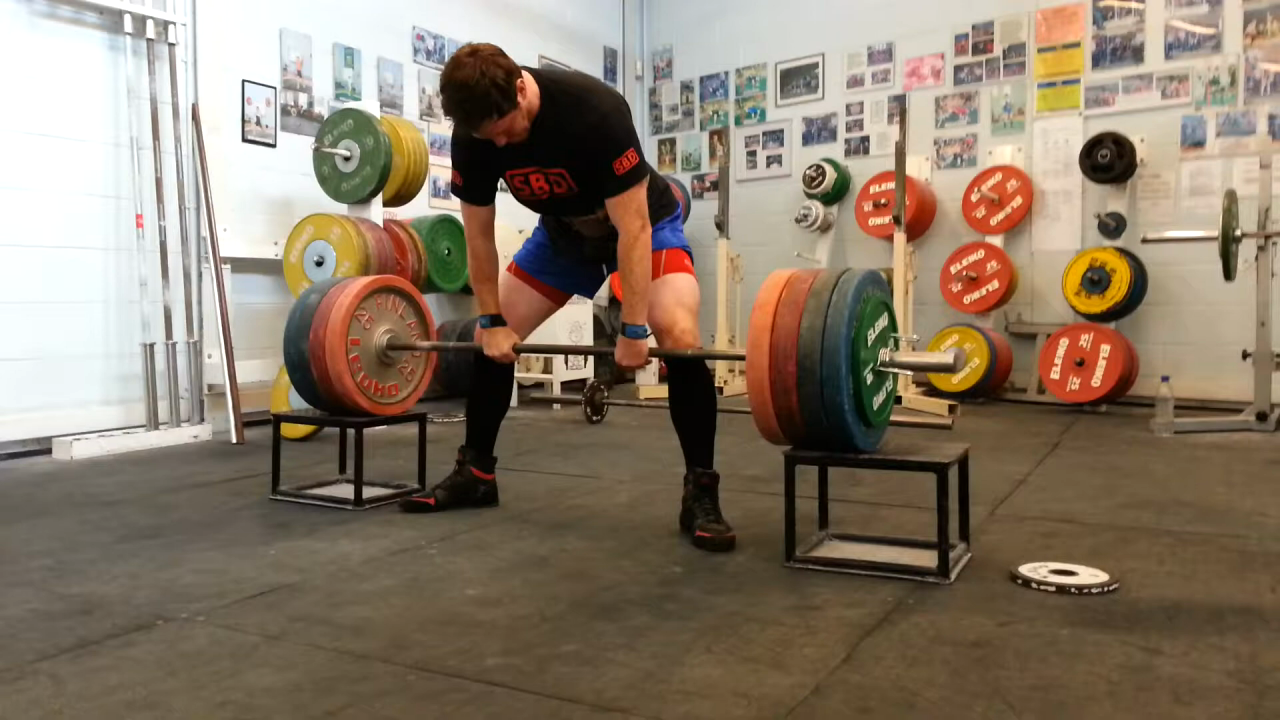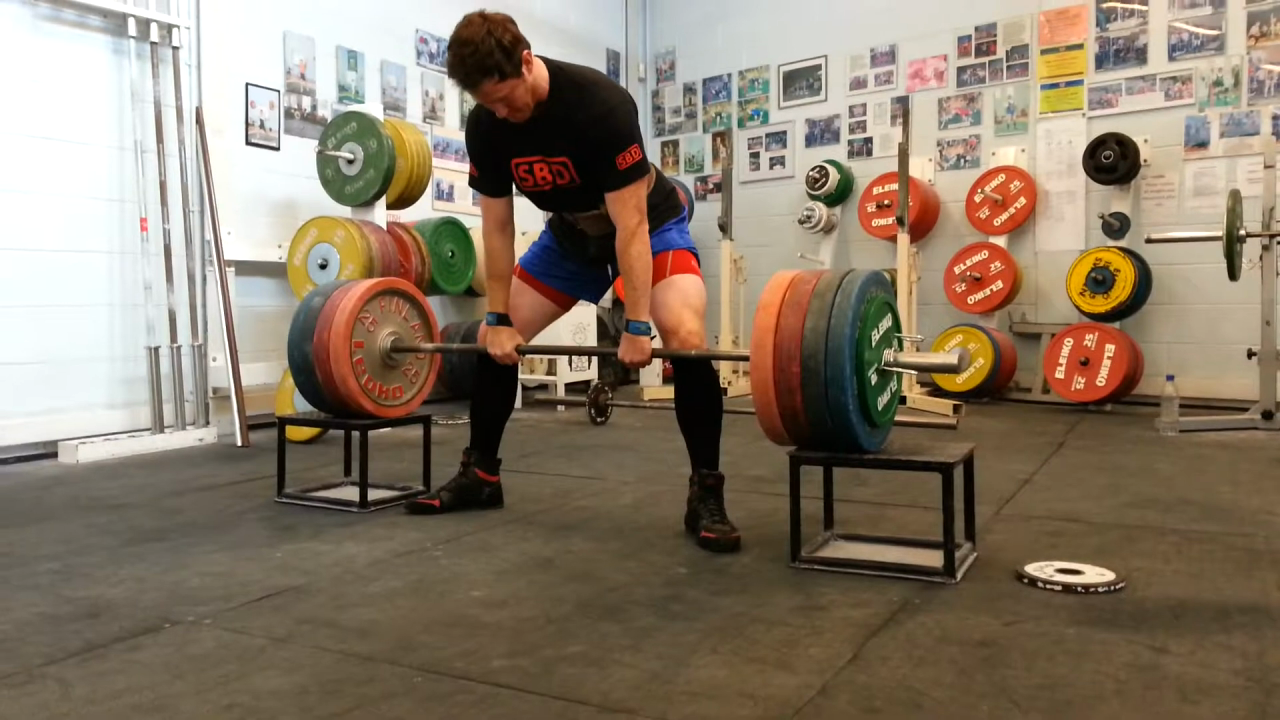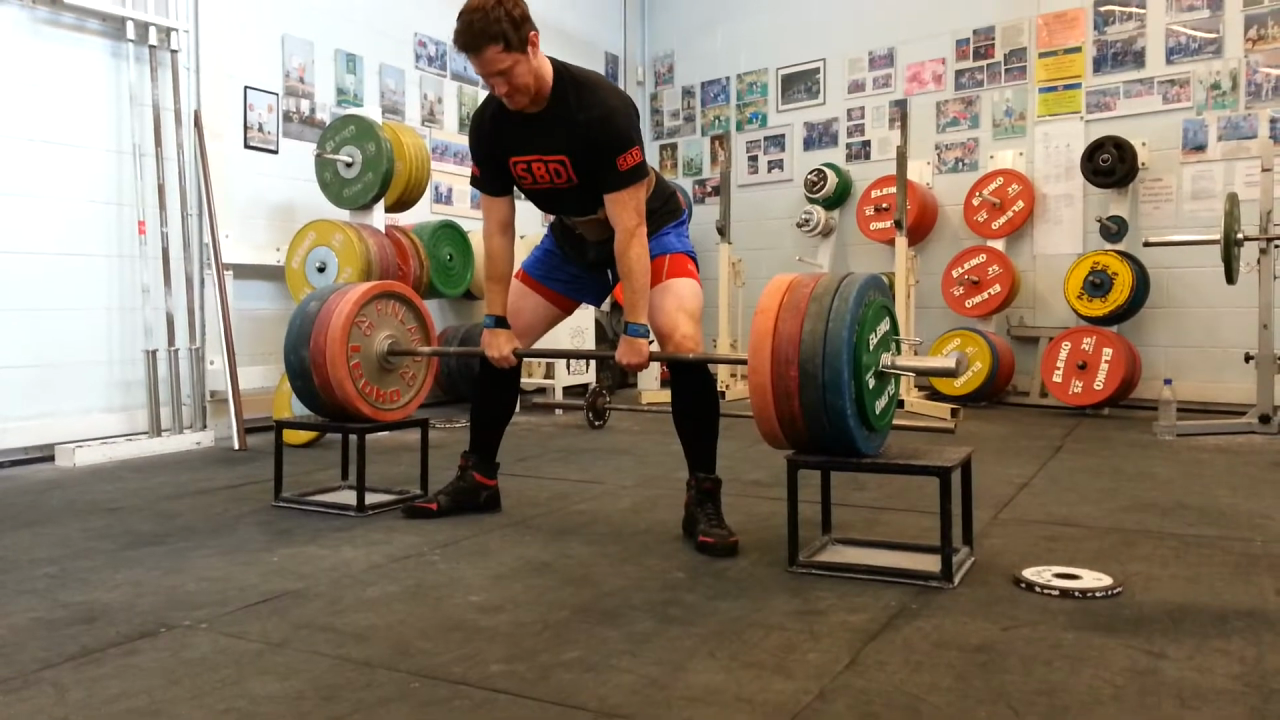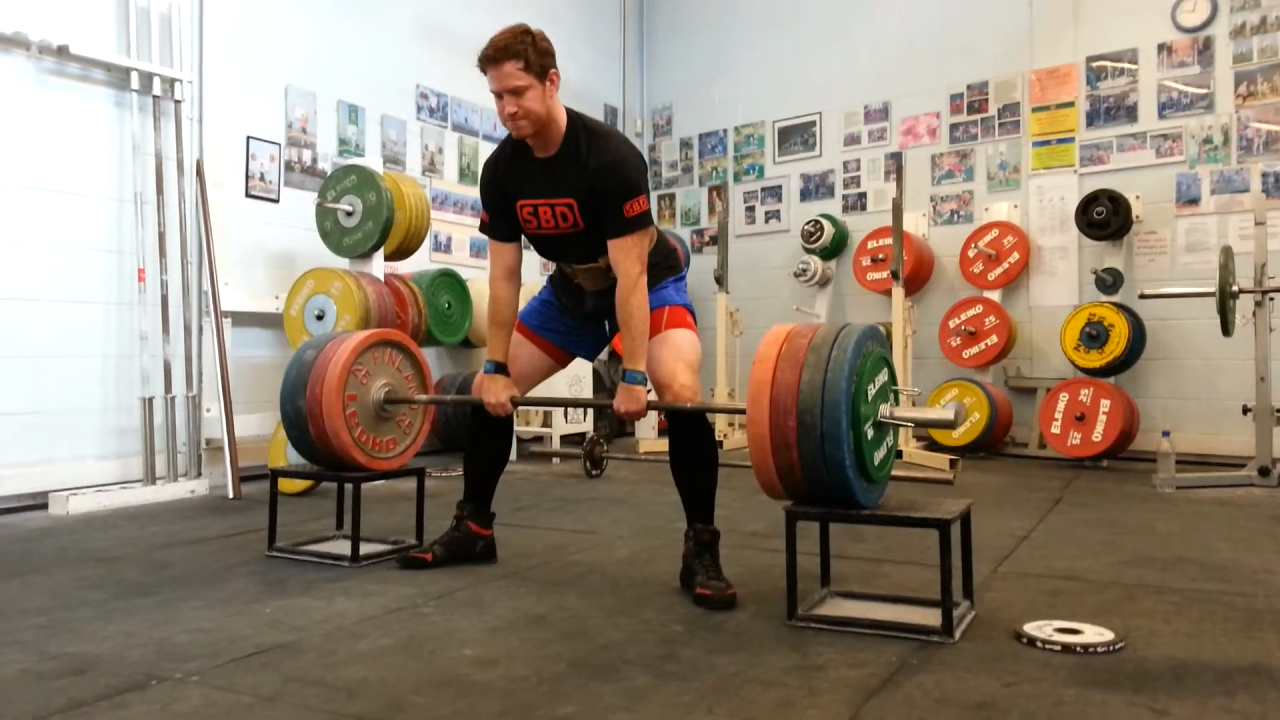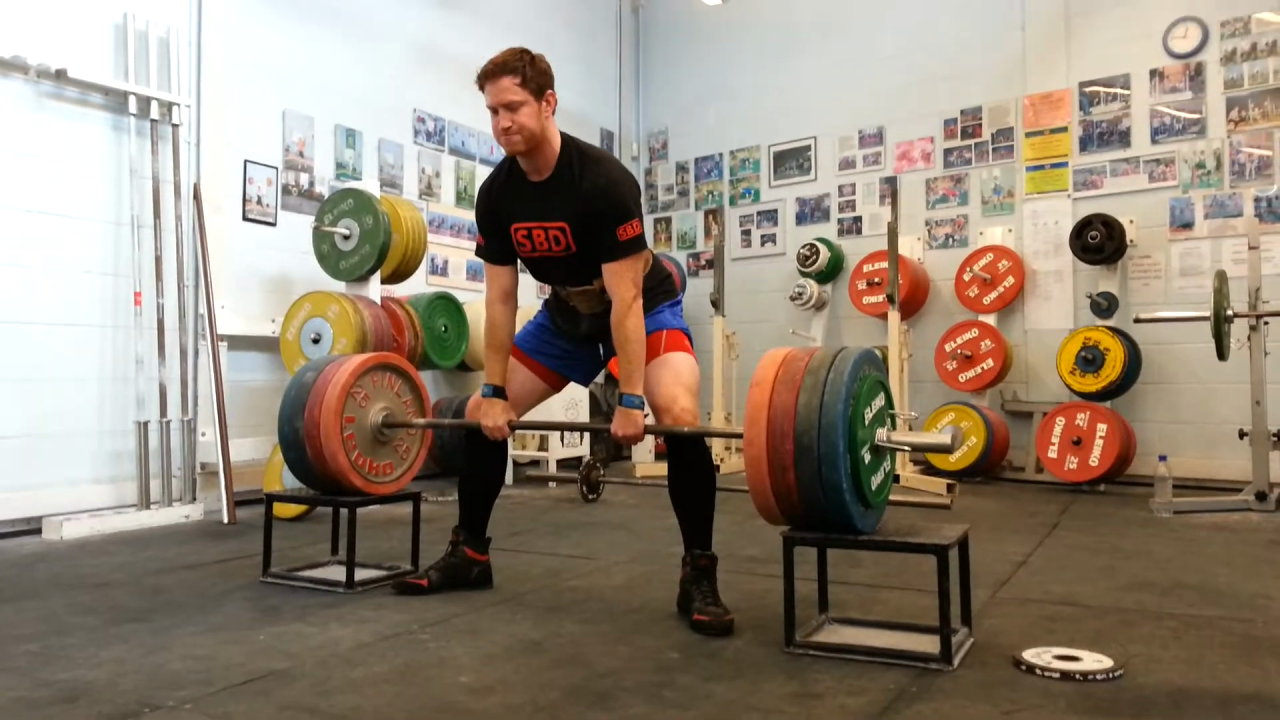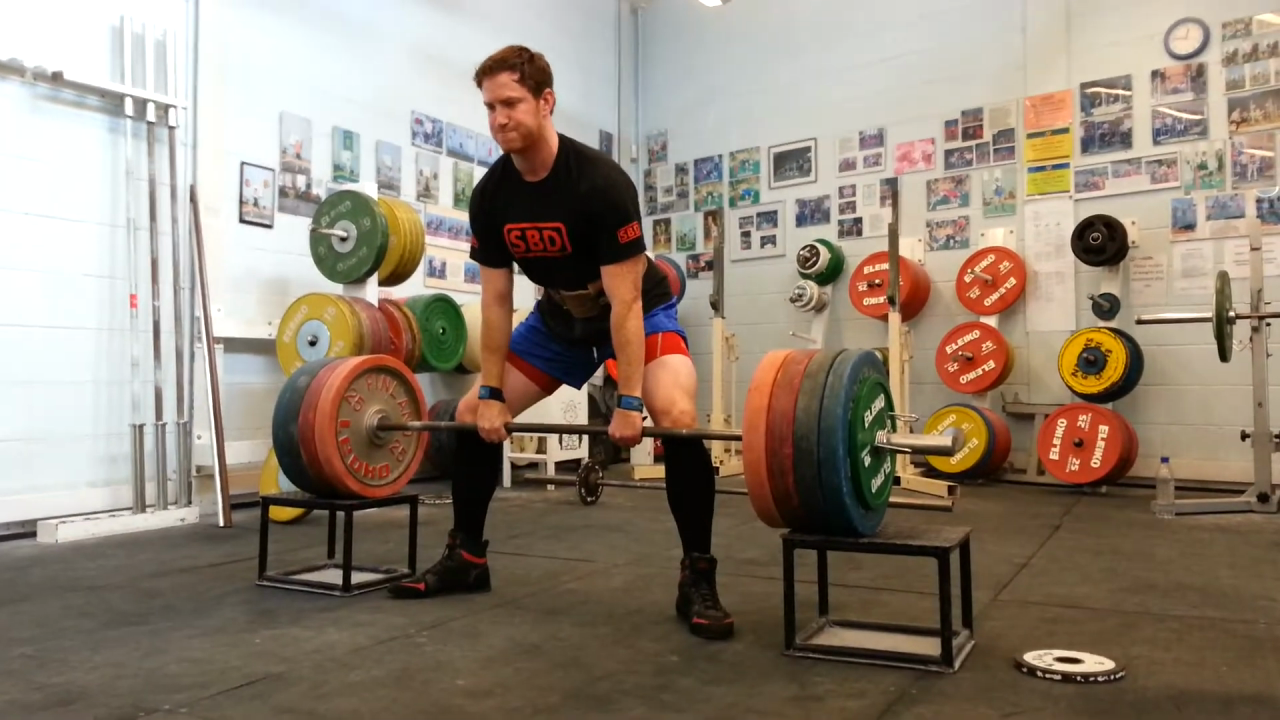
dt=0.5s
person 1, frame 1
left shoulder: (594, 110)
right shoulder: (472, 136)
left elbow: (632, 228)
right elbow: (479, 234)
left wrist: (633, 331)
right wrist: (490, 320)
left hip: (642, 223)
right hip: (563, 229)
left knee: (679, 336)
right knee: (494, 337)
left ankle: (701, 493)
right ankle: (475, 472)
person 1, frame 2
left shoulder: (600, 104)
right shoulder: (484, 125)
left elbow: (631, 224)
right elbow: (497, 227)
left wrist: (637, 326)
right wrist: (498, 319)
left hip: (650, 224)
right hip: (570, 232)
left knee: (686, 336)
right knee: (495, 339)
left ankle: (706, 494)
right ankle: (480, 474)
person 1, frame 3
left shoulder: (601, 108)
right shoulder: (489, 124)
left elbow: (629, 227)
right elbow: (498, 227)
left wrist: (635, 330)
right wrist: (495, 320)
left hip: (650, 228)
right hip: (571, 237)
left knee: (681, 341)
right knee: (497, 344)
left ankle: (703, 499)
right ankle: (478, 478)
person 1, frame 4
left shoulder: (611, 157)
right shoulder: (501, 169)
left elbow: (631, 275)
right elbow: (504, 273)
left wrist: (633, 377)
right wrist: (496, 367)
left hip: (650, 285)
right hip: (570, 290)
left knee: (679, 391)
right knee: (488, 392)
left ankle: (701, 550)
right ankle: (474, 528)
person 1, frame 5
left shoulder: (603, 181)
right shoulder: (496, 194)
left elbow: (626, 298)
right elbow: (500, 298)
left wrist: (629, 401)
right wrist: (494, 390)
left hip: (644, 308)
right hip: (566, 313)
left knee: (678, 414)
right knee: (482, 413)
left ankle: (698, 576)
right ankle: (470, 553)
person 1, frame 6
left shoulder: (601, 183)
right shoulder: (490, 195)
left elbow: (625, 301)
right elbow: (496, 300)
left wrist: (628, 404)
right wrist: (489, 394)
left hip: (640, 313)
right hip: (559, 317)
left knee: (676, 417)
right knee: (472, 415)
left ankle: (698, 580)
right ankle: (466, 557)
